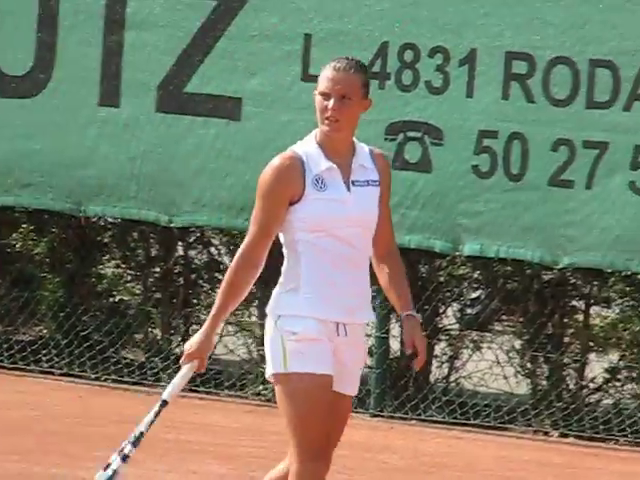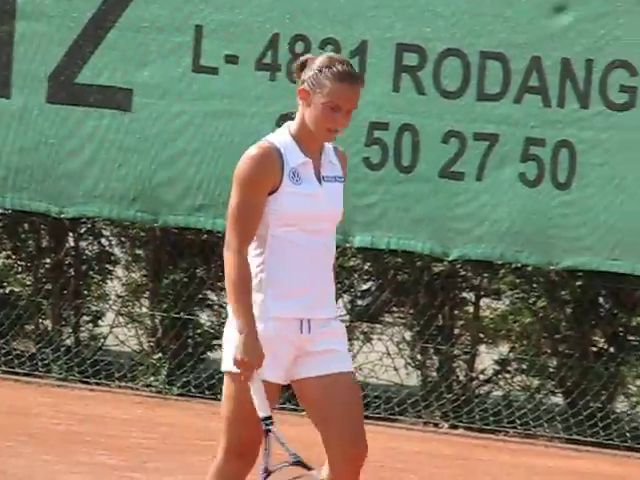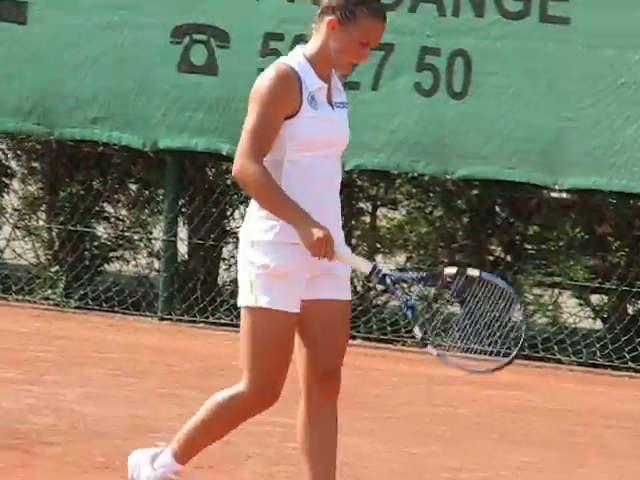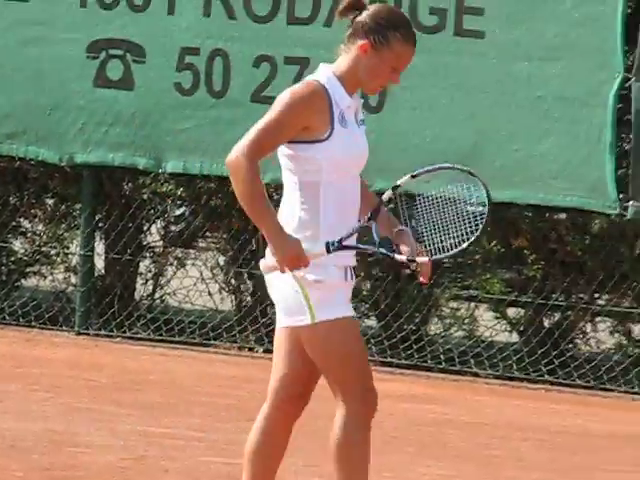
dt=0.3s
person 1, frame 1
left shoulder: (377, 165)
right shoulder: (288, 168)
left elbow: (384, 253)
right elbow: (251, 255)
left wrist: (408, 315)
right wrist: (210, 328)
left hip: (351, 332)
right hip: (299, 327)
person 1, frame 2
left shoulder: (336, 160)
right shoulder: (264, 159)
right elbow: (236, 250)
right wrist: (245, 329)
left hip: (323, 325)
right hip: (266, 323)
person 1, frame 3
left shoulder: (335, 87)
right shoulder: (282, 78)
right elbow: (246, 165)
right wrist: (303, 223)
left hip: (325, 252)
right hip: (275, 251)
left knee: (324, 384)
right knee: (259, 391)
person 1, frame 4
left shoulder: (350, 104)
right shoulder: (309, 96)
right elbow: (240, 161)
left wrist: (401, 237)
right wrist: (278, 238)
left hip: (327, 270)
right hip: (305, 274)
left knee: (286, 404)
right knee: (360, 400)
